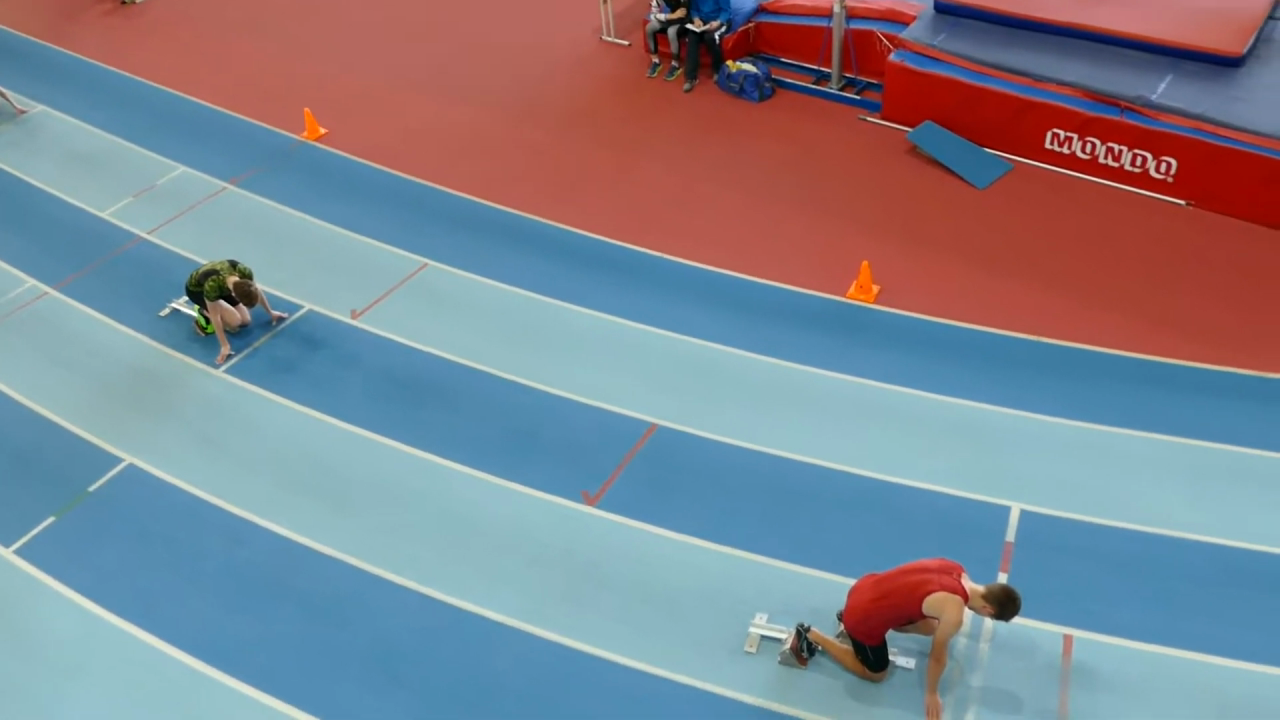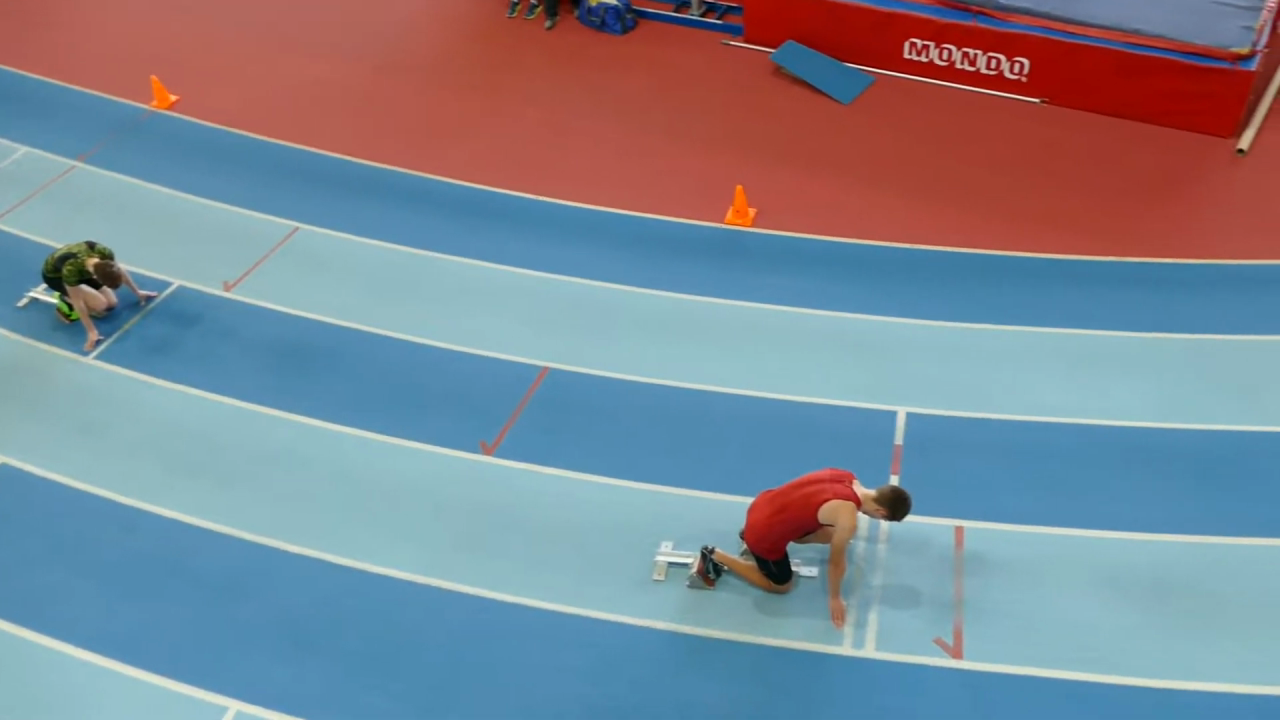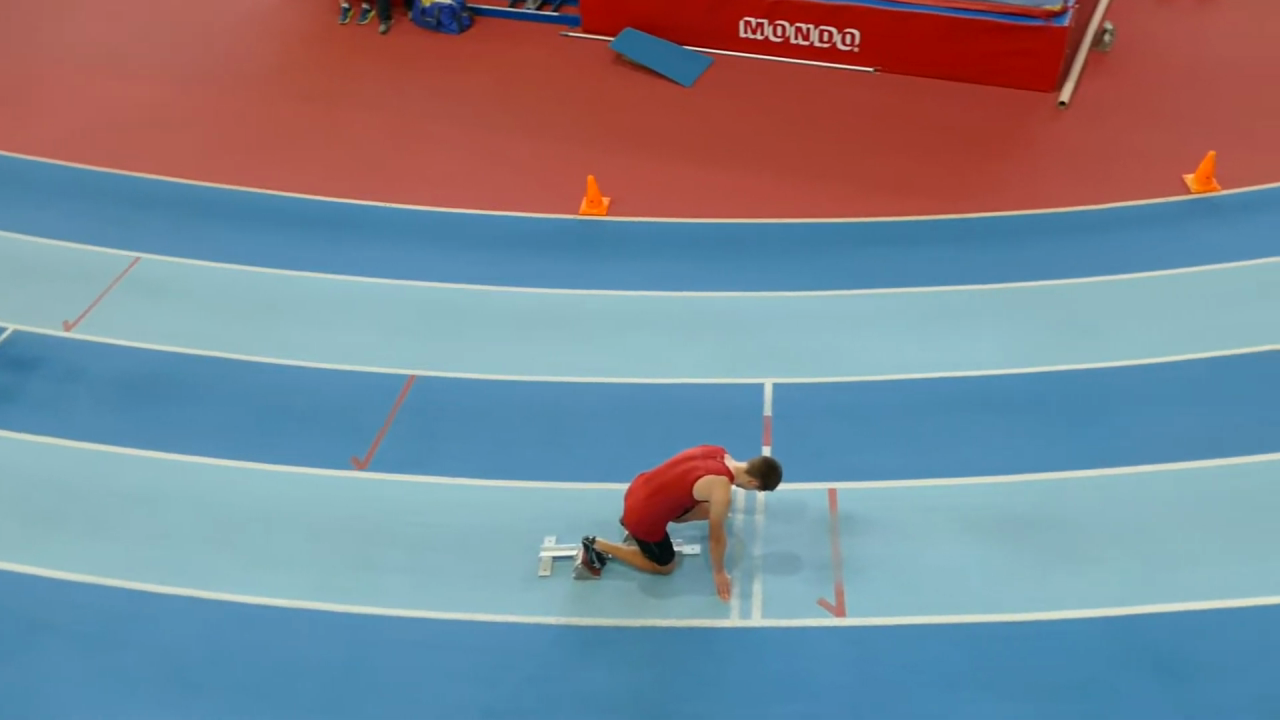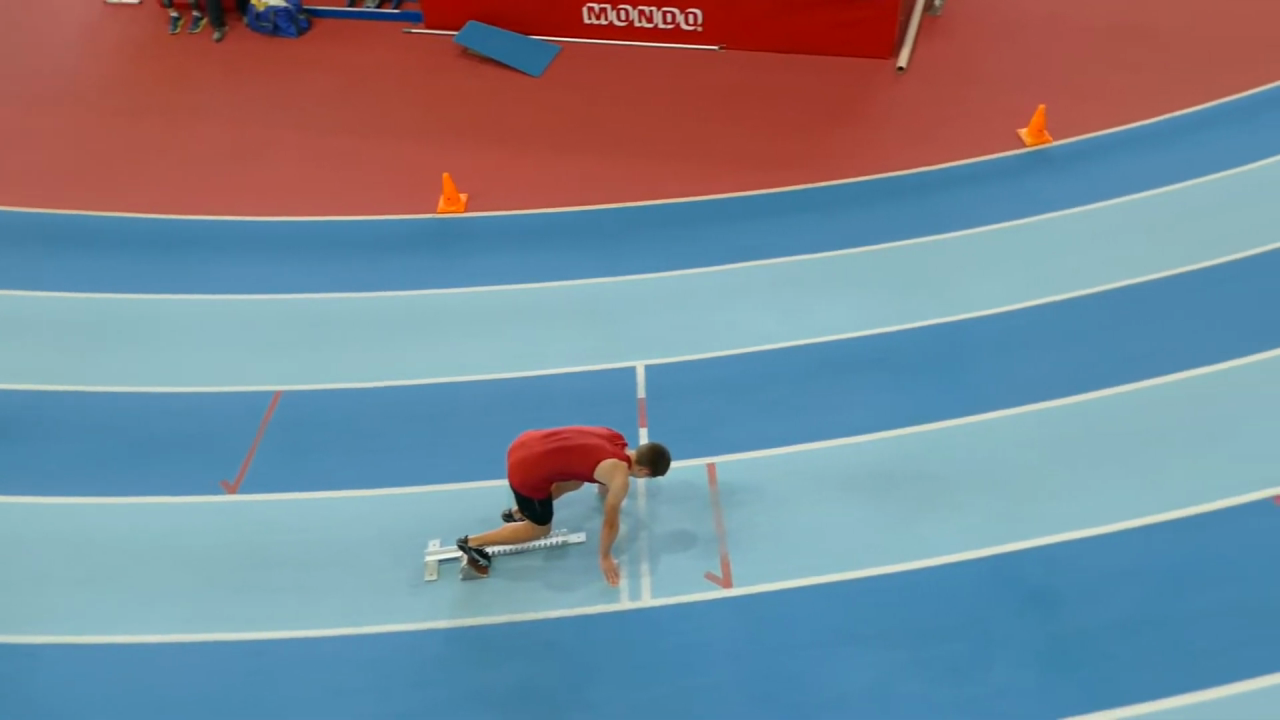
dt=1s
person 1, frame 1
left shoulder: (958, 571)
right shoulder: (954, 613)
right elbow: (937, 657)
left wrist: (939, 629)
right wrist: (931, 694)
left hip: (866, 587)
right hip: (863, 616)
left knee: (929, 627)
right knee: (876, 674)
right ankle: (810, 636)
person 1, frame 2
left shoulder: (849, 478)
right shoulder: (848, 518)
right elbow: (836, 562)
left wrist: (839, 537)
right wrist: (835, 598)
left hip: (763, 504)
right hip: (764, 534)
left knee: (827, 534)
right knee: (782, 586)
right ankle: (715, 557)
person 1, frame 3
left shoulder: (721, 454)
right shoulder: (721, 492)
right elbow: (717, 537)
left wrist: (718, 512)
right wrist: (719, 573)
left hip: (640, 488)
right hip: (642, 516)
left knee: (706, 511)
right knee: (665, 567)
right ankle: (596, 545)
person 1, frame 4
left shoulder: (616, 440)
right shoulder: (620, 478)
right elbow: (610, 522)
left wrist: (604, 492)
right wrist: (605, 558)
left hip: (525, 443)
right hip: (526, 471)
right knee: (541, 528)
left ankle: (518, 513)
right ankle: (472, 543)
